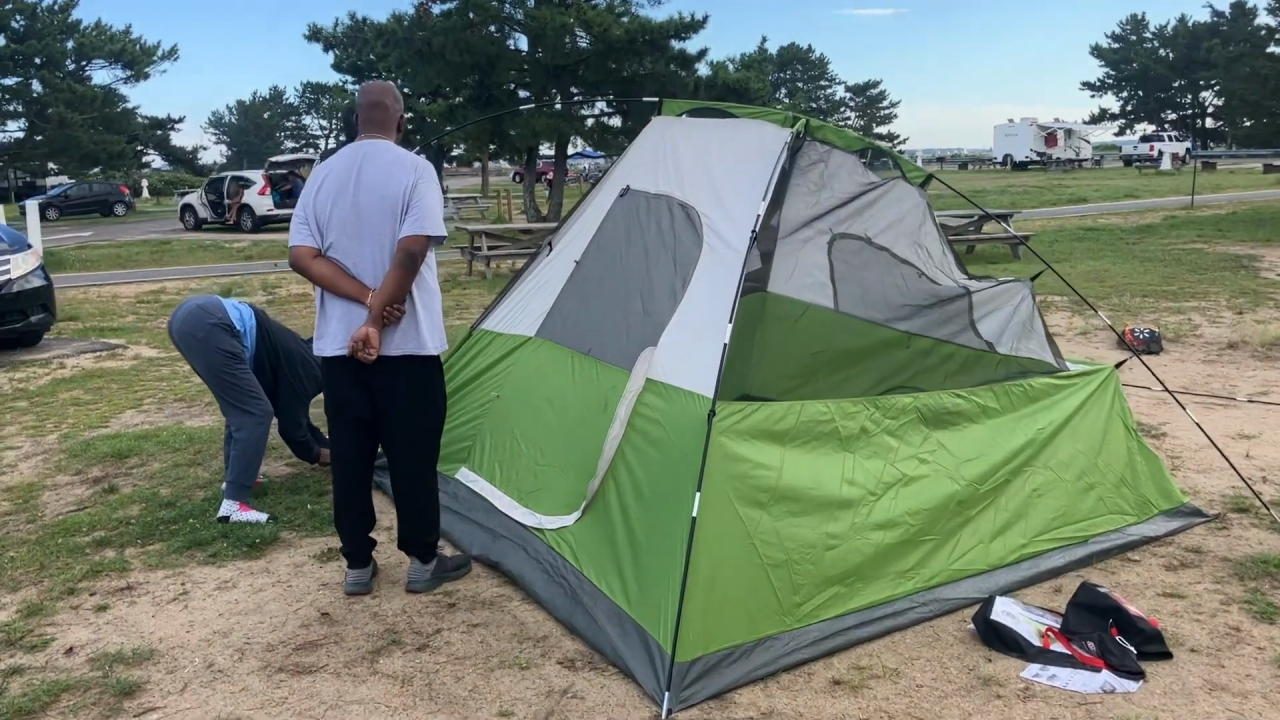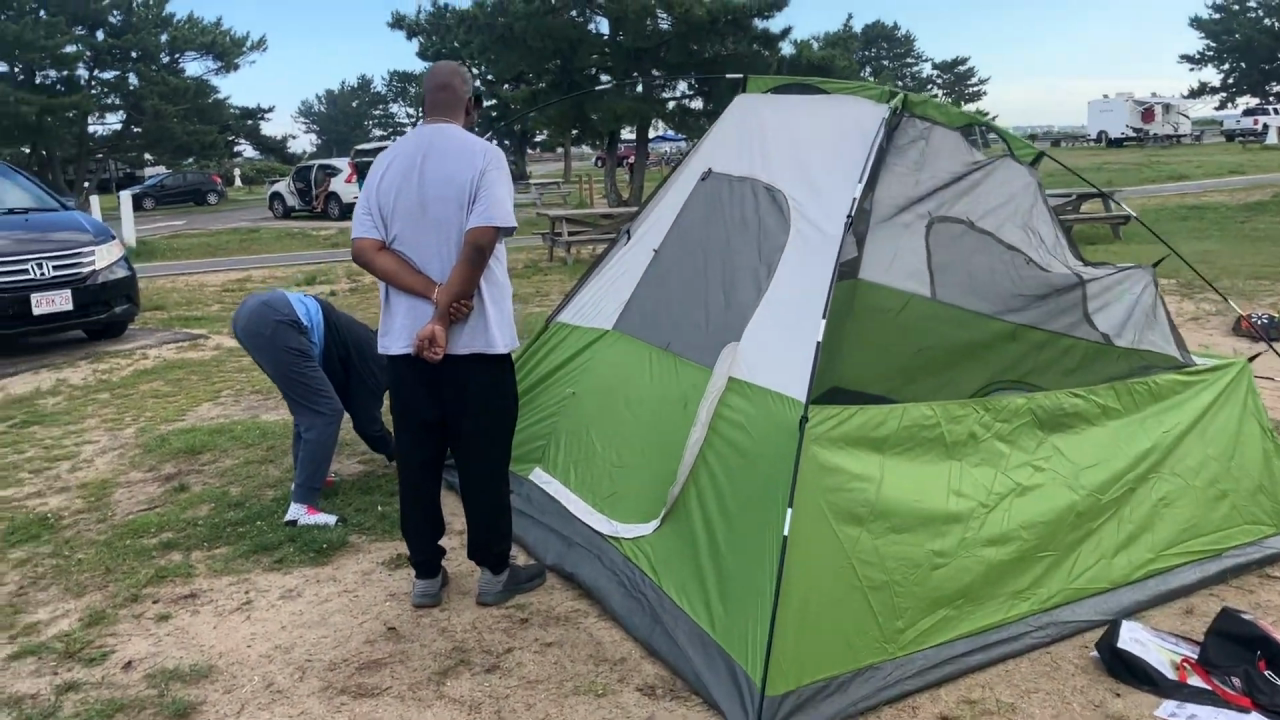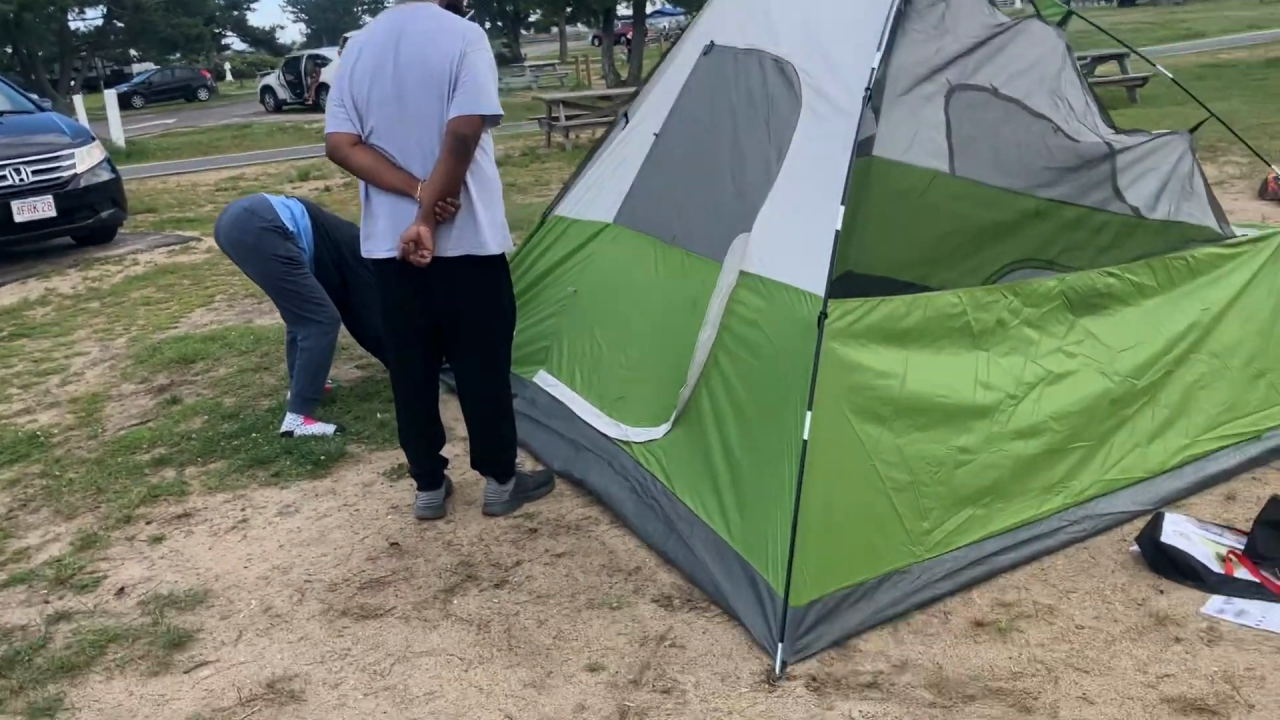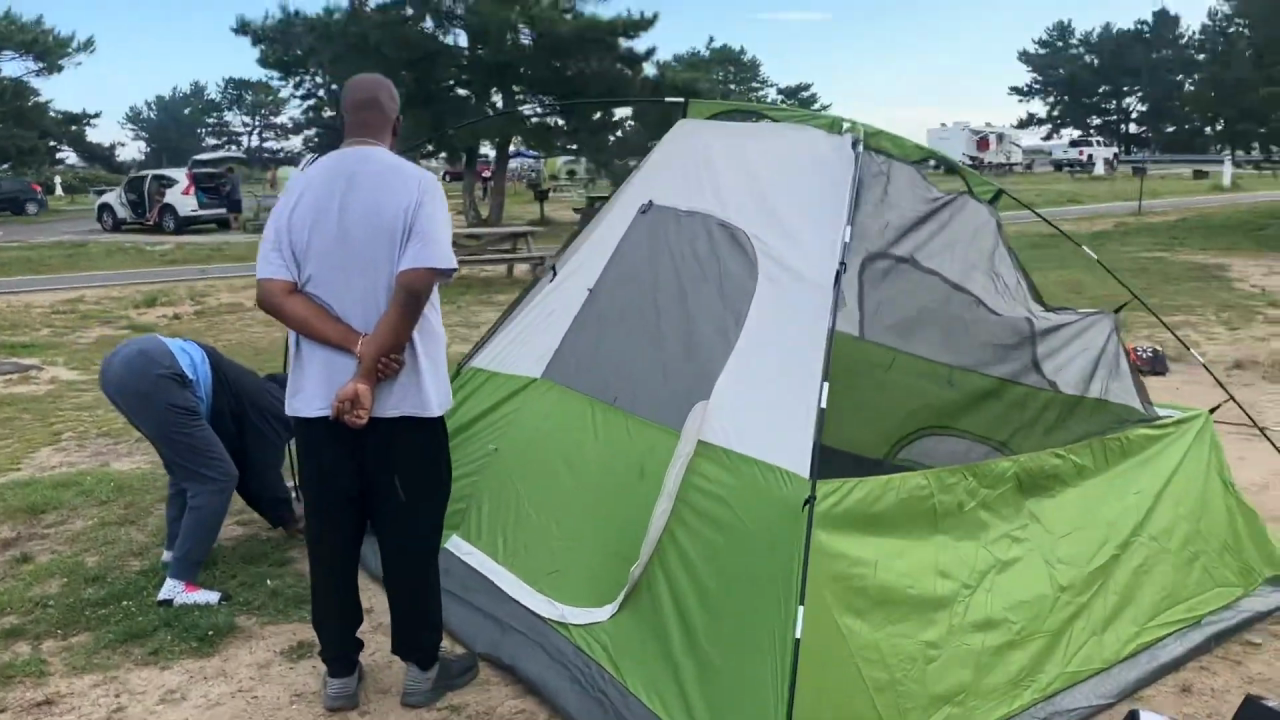
dt=0.7s
person 1, frame 1
left shoulder: (323, 173)
right shoulder: (414, 169)
left elbow: (301, 256)
right elbow: (411, 251)
left wrist: (366, 301)
right wrist: (377, 319)
left hip: (337, 344)
right hip: (406, 342)
left knee: (349, 455)
right knee: (413, 454)
left ankle: (357, 564)
right ankle: (424, 561)
person 1, frame 2
left shoulder: (387, 161)
right shoulder: (483, 156)
left elbow: (365, 250)
right elbow: (479, 243)
left wrist: (433, 296)
right wrist: (444, 317)
left hip: (403, 342)
right hip: (475, 341)
left knee: (417, 460)
right knee: (484, 459)
left ankle: (426, 575)
right ankle: (495, 572)
person 1, frame 3
left shoulder: (358, 46)
left elbow: (341, 144)
right elbow: (463, 132)
left wrist: (415, 193)
right wrist: (429, 215)
left hip: (387, 244)
right hip: (465, 240)
left knee: (410, 367)
right knee: (481, 364)
left ankle: (428, 486)
right ankle: (500, 479)
person 1, frame 4
left shoulder: (299, 189)
right shoulder: (418, 185)
left elbow: (273, 294)
right elbow: (414, 287)
left wrist: (356, 348)
right wrist: (369, 372)
left hip: (318, 403)
right hip: (404, 403)
left knee: (331, 540)
right knee: (410, 539)
left ankle: (340, 673)
right ankle: (421, 668)
person 2, frame 1
left shoulder: (303, 356)
right shoulder: (305, 368)
left elbow: (291, 415)
right elbow: (291, 426)
right wrist: (318, 455)
left hip: (188, 315)
right hip: (210, 326)
left knee: (243, 408)
right knee: (254, 413)
person 2, frame 2
left shoulder: (364, 344)
right shoulder: (372, 359)
right elbow: (366, 420)
right wrist: (397, 453)
left hip: (254, 311)
right hip: (273, 322)
left knee: (308, 406)
right knee: (324, 412)
left ankle: (305, 476)
right ankle: (300, 508)
person 2, frame 3
left shoulder: (351, 246)
right shoulder: (363, 258)
left elbow: (355, 315)
right elbow: (368, 322)
right hip: (259, 229)
left knee: (302, 312)
right knee: (320, 320)
left ankle: (299, 386)
right ankle: (297, 419)
person 2, frame 4
left shoulder: (261, 395)
right shoulder: (269, 411)
left elbow: (241, 465)
right elbow: (262, 477)
left wrist: (280, 513)
right wrist: (287, 520)
right hip: (155, 374)
left knee: (188, 467)
right knee: (214, 479)
left ankle: (176, 549)
right ankle: (178, 585)
